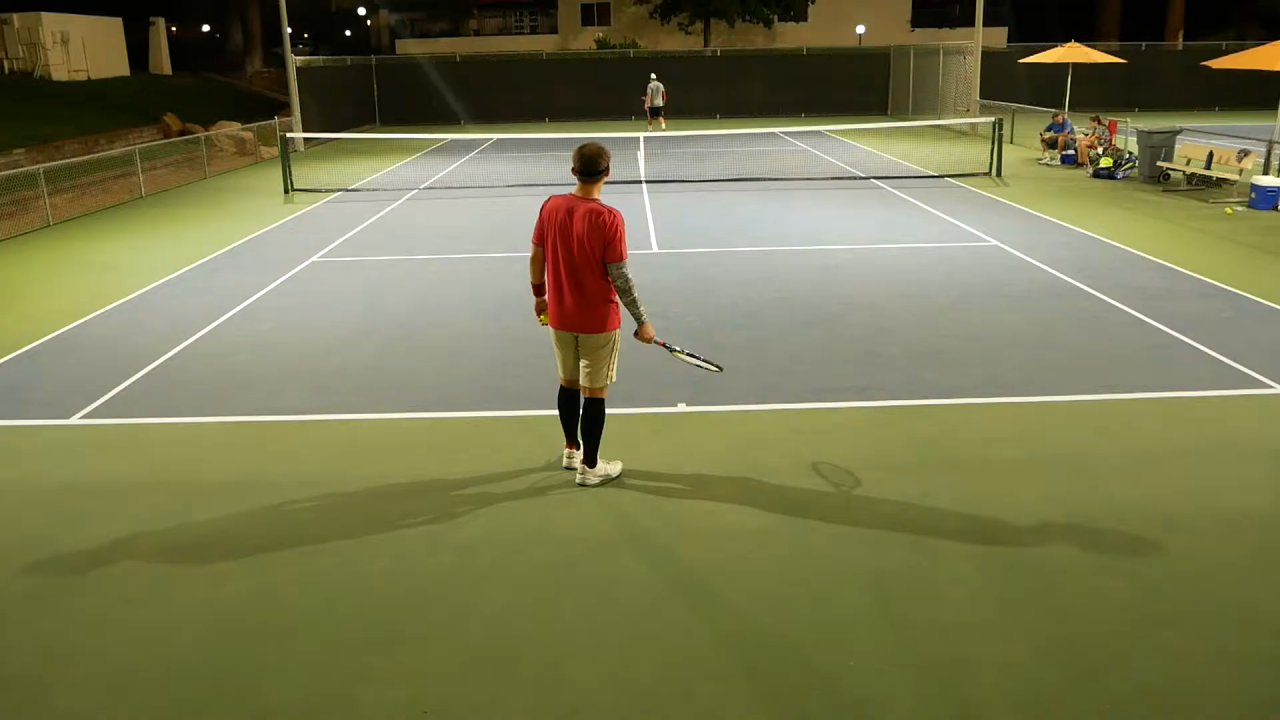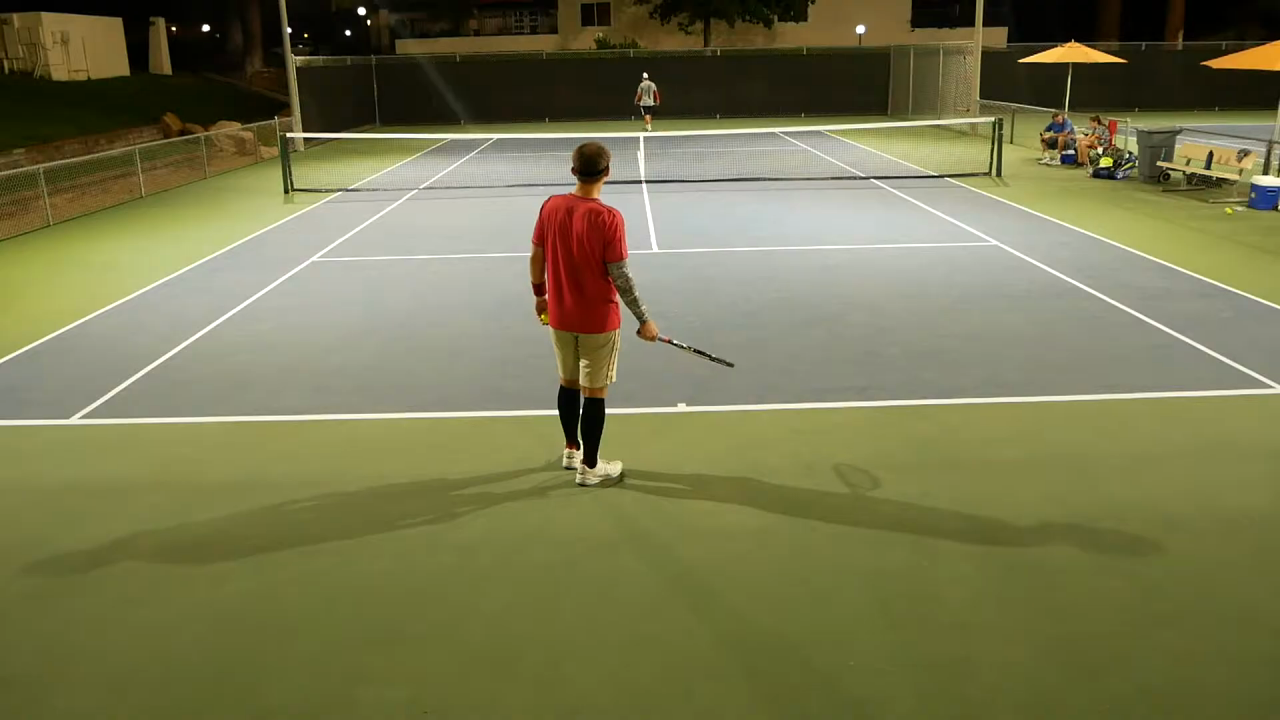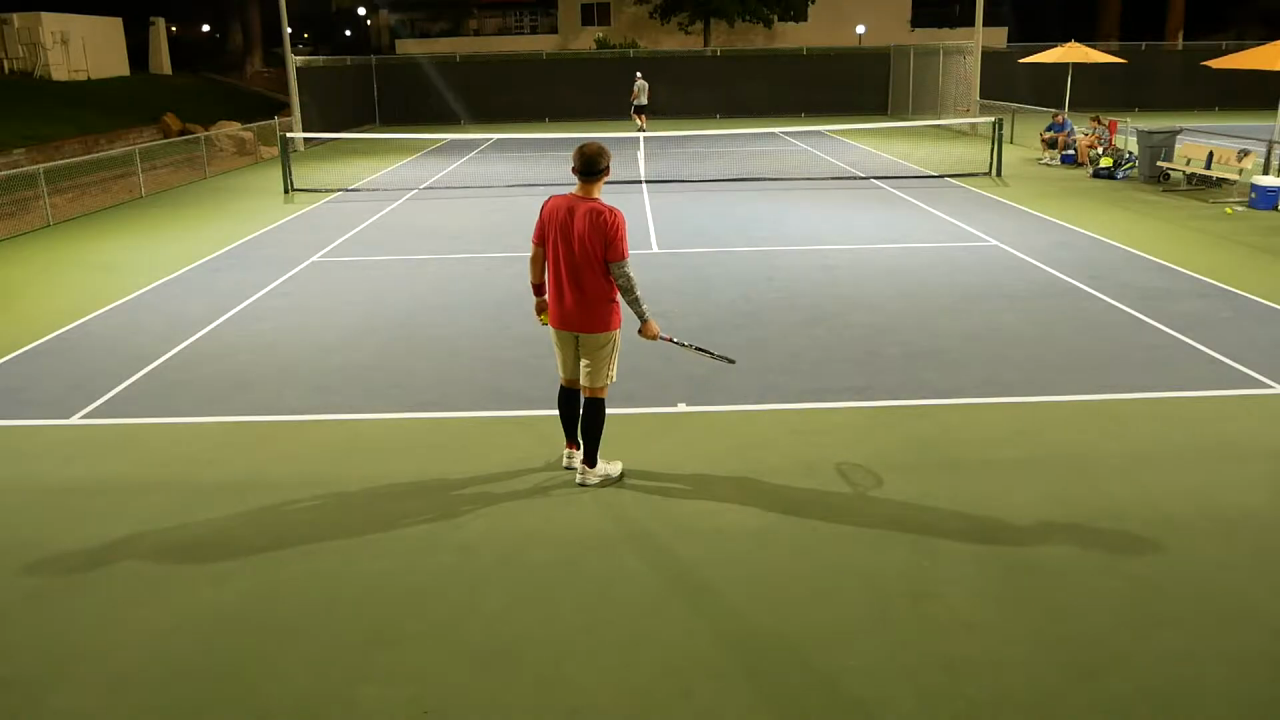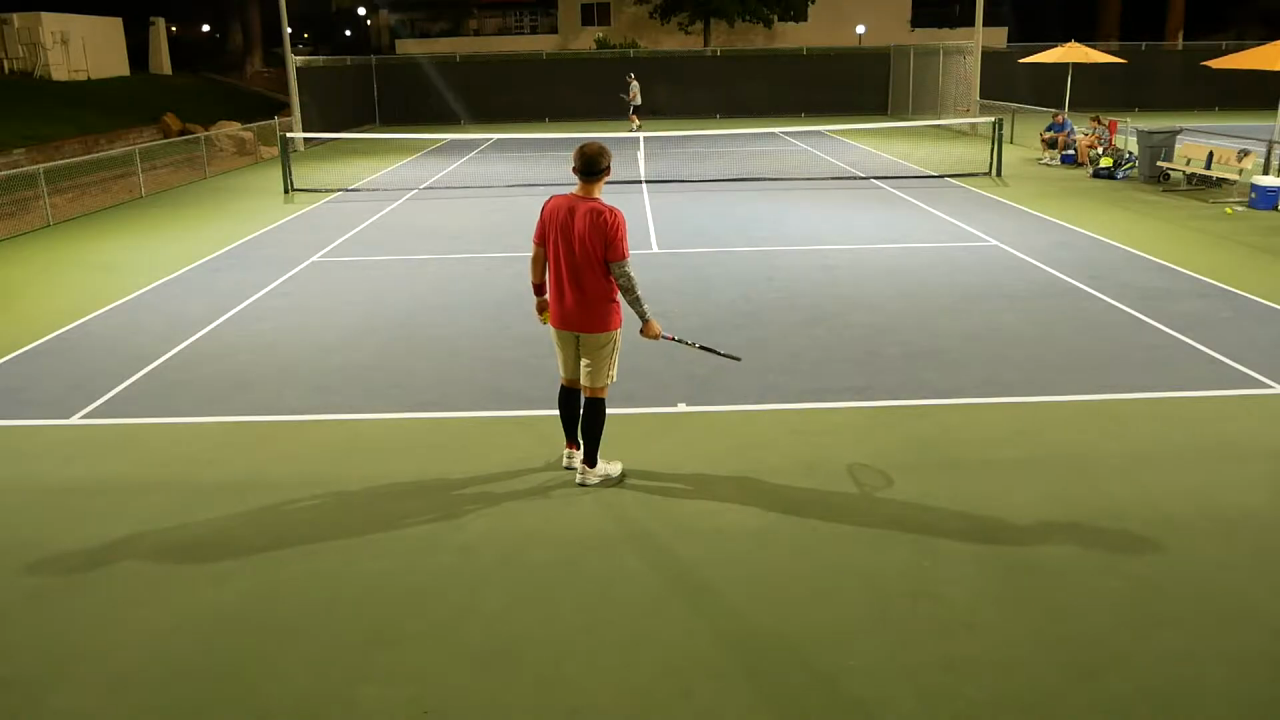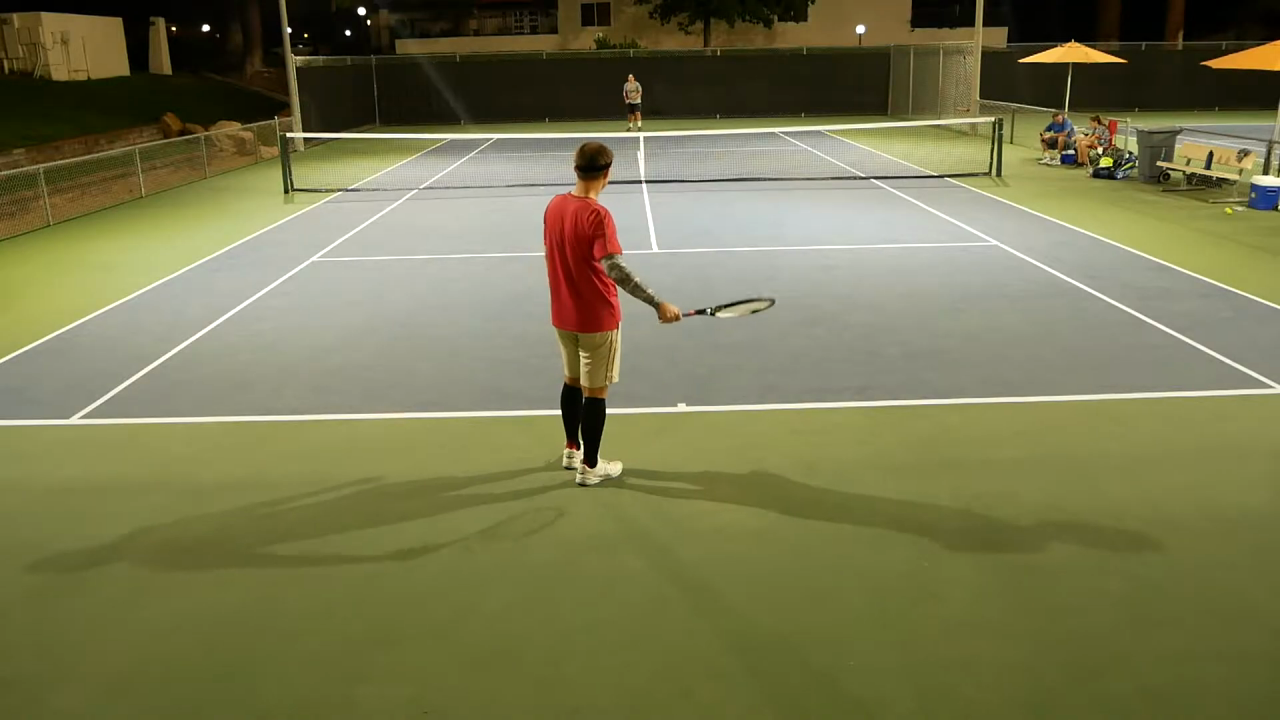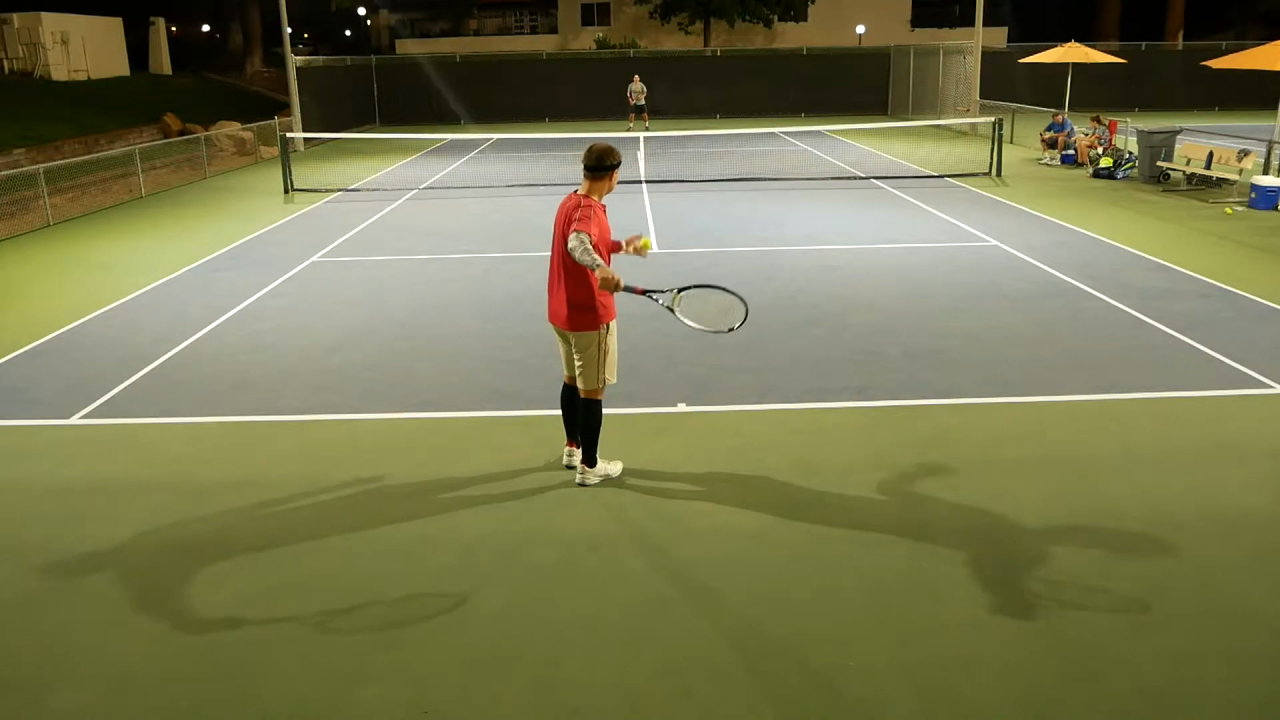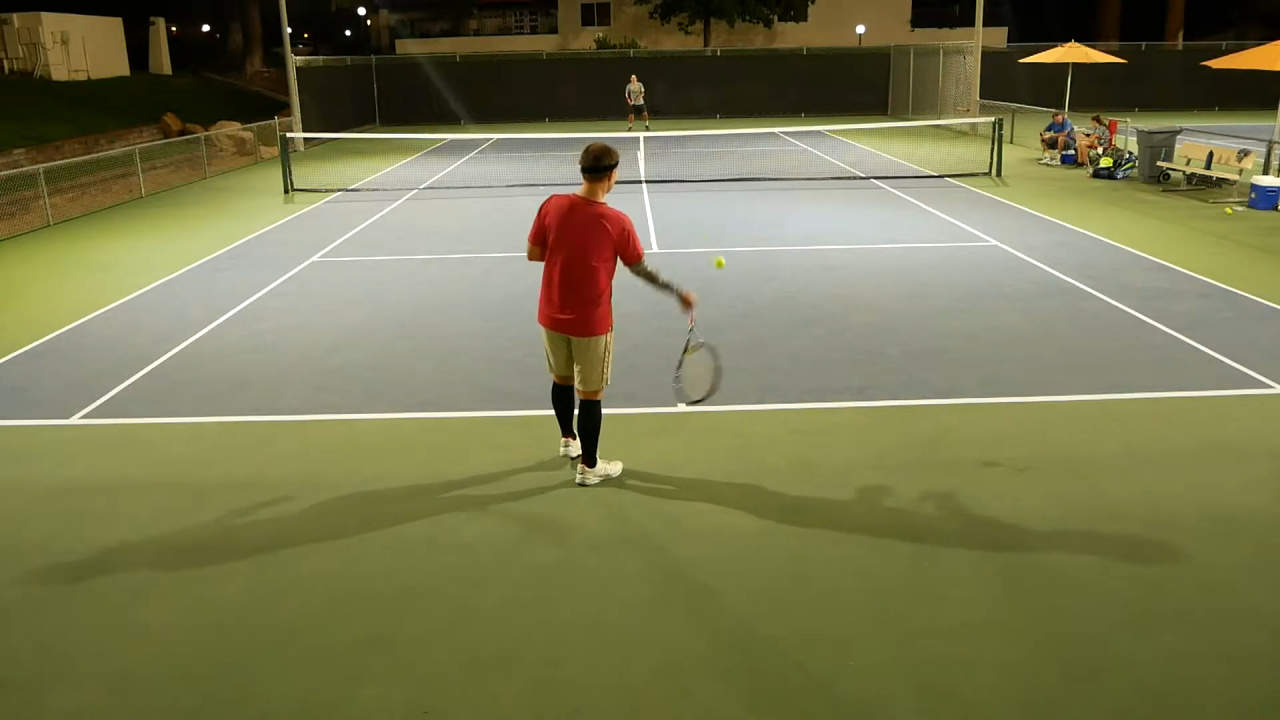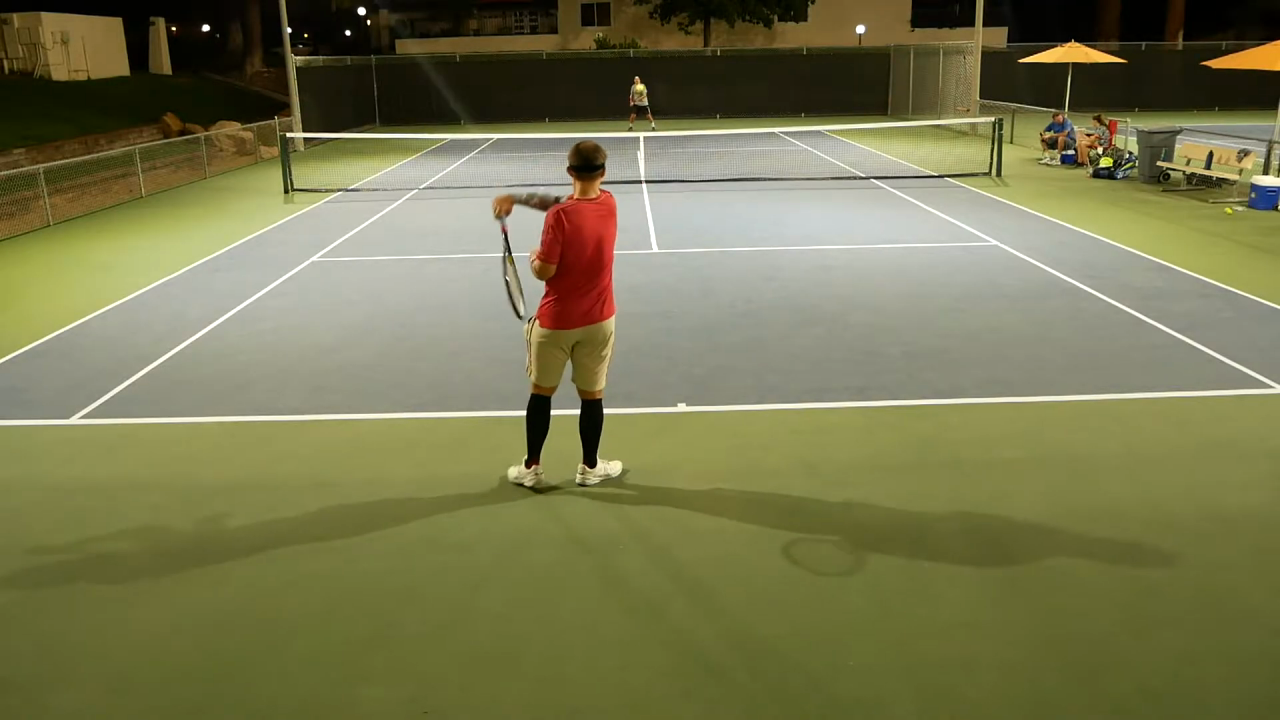
dt=0.4s
person 1, frame 1
left shoulder: (551, 207)
right shoulder: (609, 218)
left elbow: (536, 257)
right elbow: (619, 277)
left wrist: (539, 295)
right wrist: (642, 321)
left hip: (561, 316)
right hip: (598, 321)
left knee: (568, 383)
right knee: (595, 391)
left ankle: (572, 449)
right ankle: (589, 466)
person 1, frame 2
left shoulder: (550, 207)
right shoulder: (608, 218)
left elbow: (536, 257)
right elbow: (619, 276)
left wrist: (540, 295)
right wrist: (644, 320)
left hip: (560, 316)
right hip: (598, 321)
left knee: (568, 383)
right knee: (594, 391)
left ankle: (571, 449)
right ankle: (589, 466)
person 1, frame 3
left shoulder: (551, 207)
right shoulder: (609, 218)
left elbow: (536, 257)
right elbow: (621, 275)
left wrist: (539, 295)
right wrist: (645, 318)
left hip: (561, 316)
right hip: (598, 321)
left knee: (568, 383)
right knee: (595, 391)
left ankle: (571, 449)
right ankle: (589, 466)
person 1, frame 4
left shoulder: (551, 207)
right shoulder: (610, 218)
left elbow: (538, 256)
right elbow: (621, 275)
left wrist: (539, 294)
right wrist: (646, 318)
left hip: (562, 316)
right hip: (599, 320)
left knee: (569, 382)
right knee: (595, 391)
left ankle: (571, 449)
right ankle: (589, 466)
person 1, frame 5
left shoulder: (555, 204)
right shoulder: (597, 214)
right elbow: (613, 268)
right wrist: (655, 302)
left hip: (564, 314)
right hip: (596, 317)
left knee: (572, 381)
right knee: (595, 391)
left ankle: (572, 449)
right ankle: (589, 466)
person 1, frame 6
left shoulder: (571, 200)
right shoulder: (589, 208)
right elbow: (576, 244)
left wrist: (619, 246)
right wrist: (599, 268)
left hip: (562, 312)
right hip: (589, 316)
left knee: (572, 380)
right knee: (592, 391)
left ankle: (572, 447)
right ankle: (589, 466)
person 1, frame 7
left shoulder: (552, 205)
right shoulder: (617, 222)
left elbow: (534, 253)
right elbow: (641, 269)
right wrist: (678, 293)
left hip: (551, 316)
right hip: (593, 322)
left knee: (562, 379)
right knee: (590, 393)
left ankle: (569, 440)
right ankle: (589, 466)
person 1, frame 8
left shoulder: (561, 215)
right shoulder: (609, 203)
left elbow: (544, 272)
left wrist: (536, 263)
right wrist: (517, 198)
left hip: (557, 320)
right hip: (598, 319)
left knee: (541, 392)
right knee: (592, 395)
left ankle: (532, 466)
right ankle: (589, 467)
